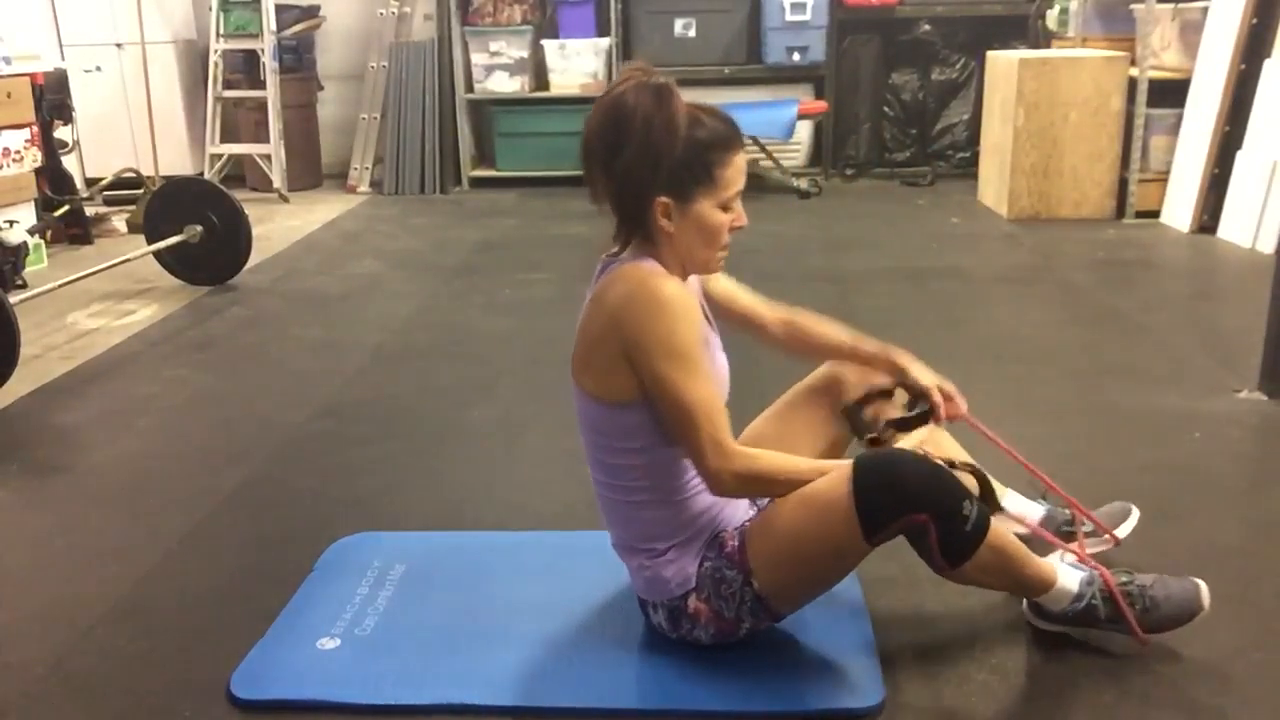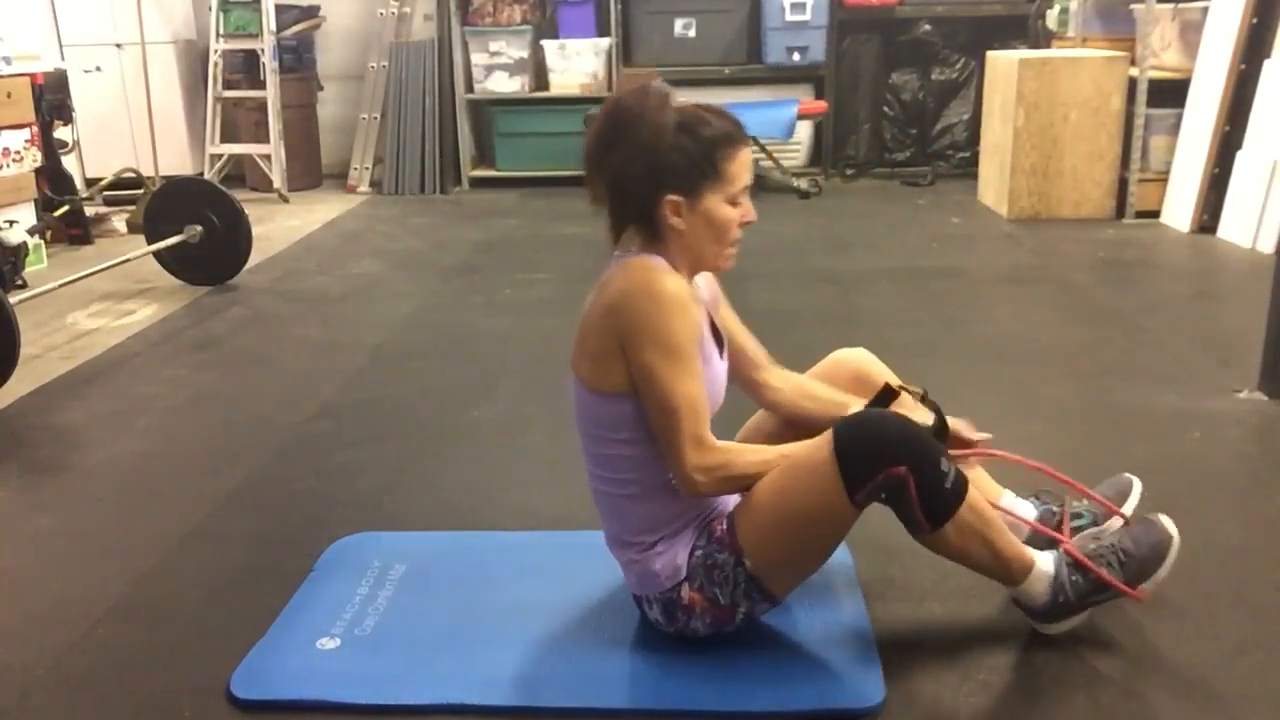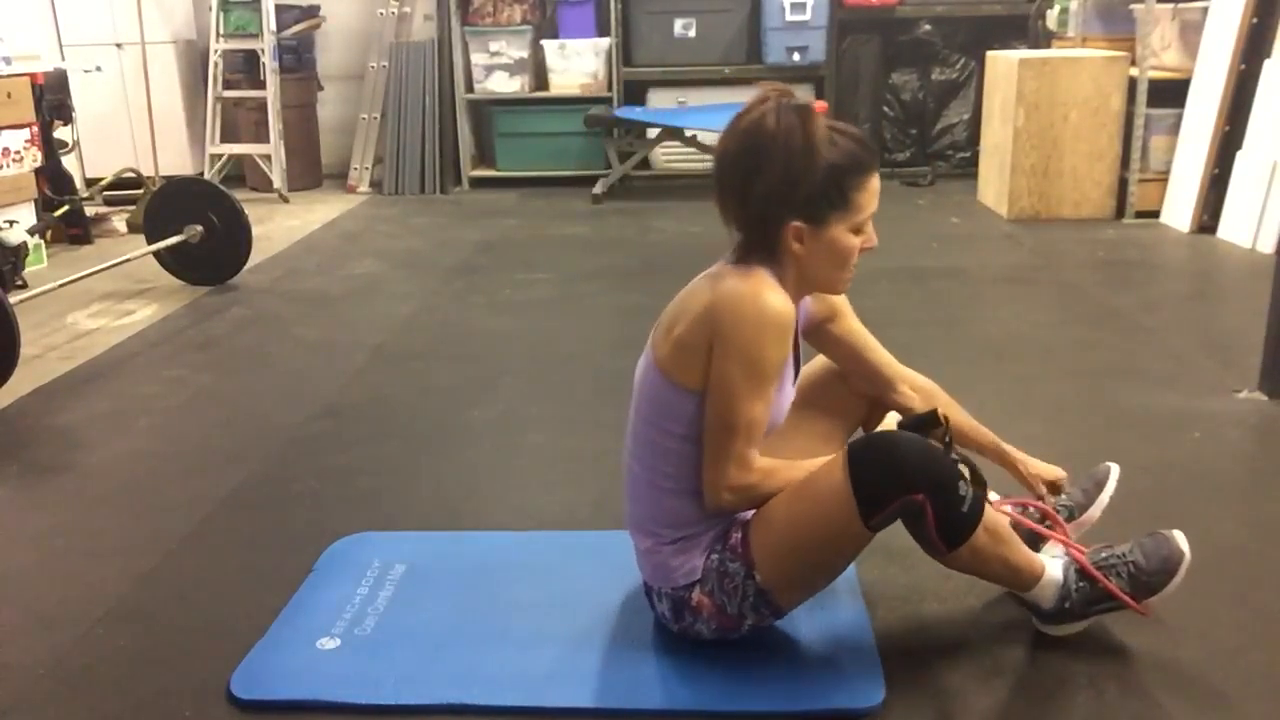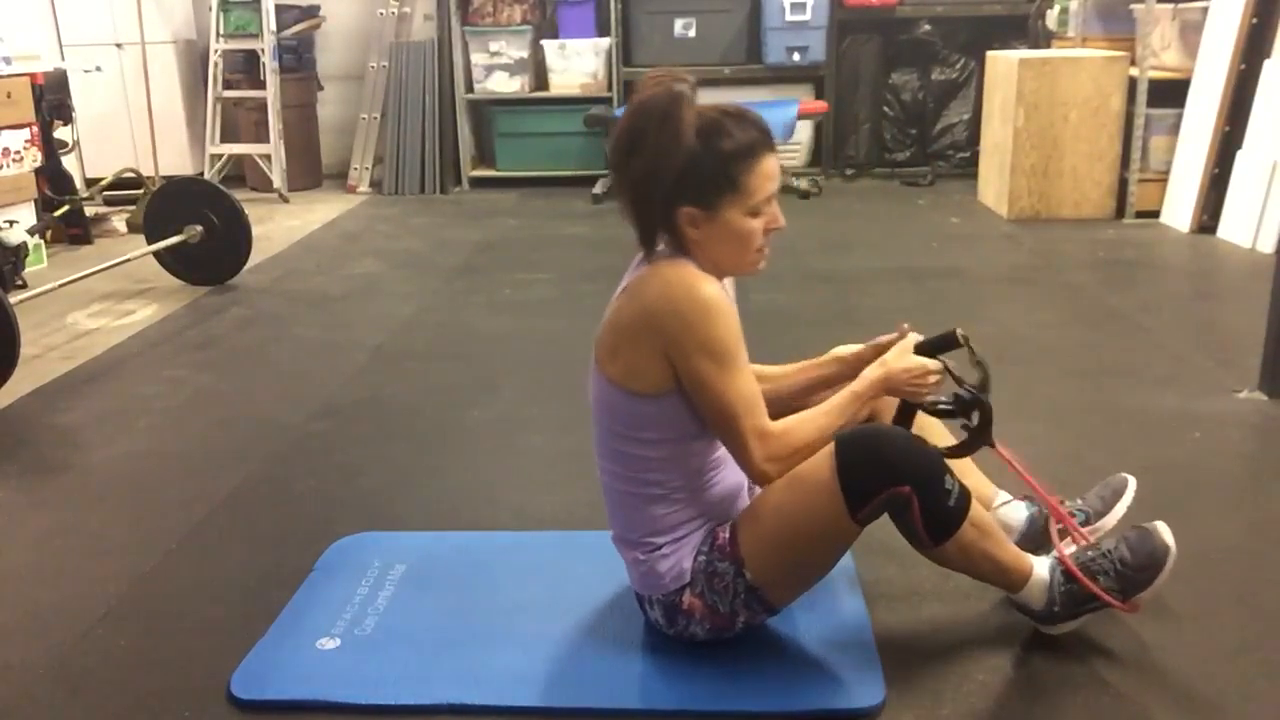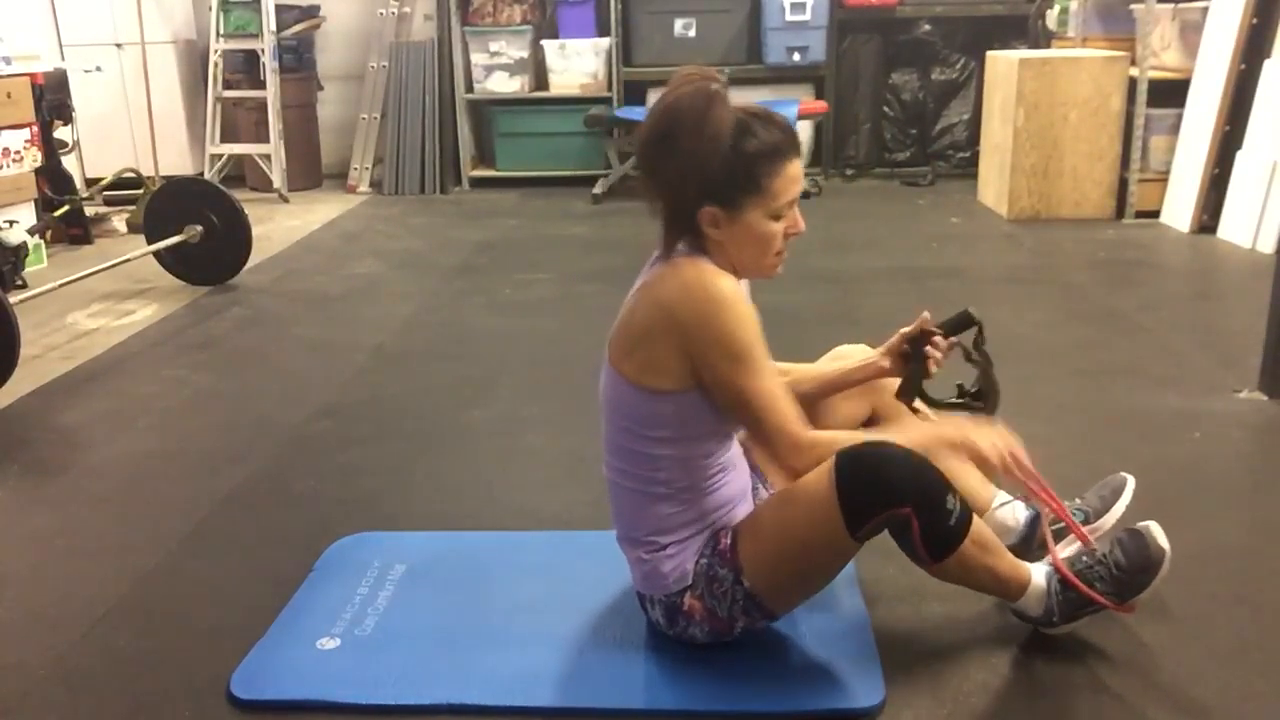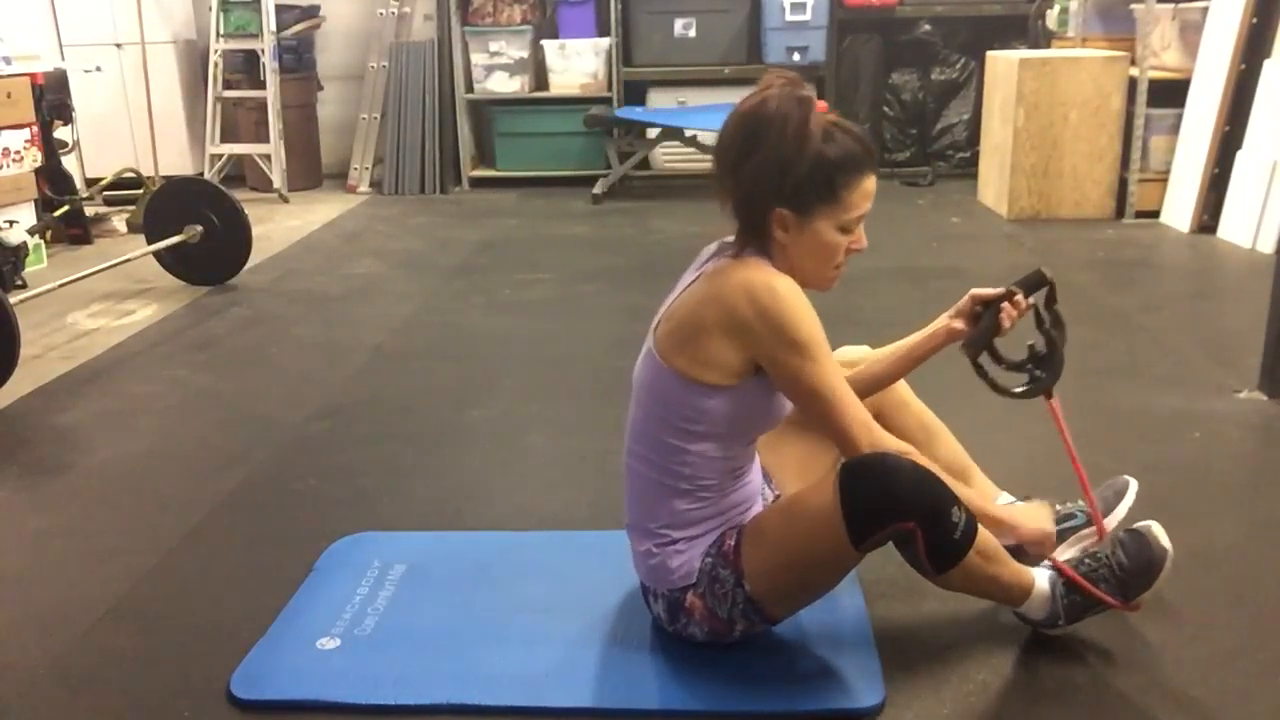
dt=0.5s
person 1, frame 1
left shoulder: (655, 264)
right shoulder: (650, 295)
left elbow: (778, 322)
right elbow: (725, 466)
left wrist: (897, 362)
right wrist: (875, 468)
left hip: (711, 527)
right hip: (697, 588)
left knee: (853, 382)
right knee: (904, 484)
left ankle: (1028, 524)
right ankle: (1067, 596)
person 1, frame 2
left shoulder: (676, 275)
right shoulder: (652, 292)
left elbow: (769, 383)
right elbow: (696, 463)
left wrist: (923, 426)
right wrist: (834, 452)
left hip: (702, 527)
right hip: (688, 582)
left knee: (853, 368)
right knee: (877, 444)
left ankle: (1025, 521)
right ankle: (1048, 586)
person 1, frame 3
left shoulder: (785, 280)
right shoulder: (758, 305)
left elbow: (900, 386)
right elbow: (729, 483)
left wrist: (1015, 461)
right wrist: (856, 467)
left hip: (712, 537)
right hip: (702, 583)
left knee: (863, 377)
right knee: (899, 465)
left ankle: (1003, 528)
right ankle: (1055, 589)
person 1, frame 4
left shoulder: (676, 269)
right shoulder: (687, 296)
left elbow: (740, 390)
right elbow: (764, 454)
left wrist: (857, 364)
right wrist: (875, 381)
left hip: (706, 525)
right hip: (694, 586)
left knee: (863, 379)
right knee: (883, 458)
left ankle: (1018, 524)
right ankle: (1045, 590)
person 1, frame 5
left shoulder: (688, 267)
right shoulder: (705, 294)
left elbow: (759, 386)
right elbow: (795, 451)
left wrist: (878, 366)
right wrist: (948, 435)
left hip: (712, 523)
right hip: (696, 587)
left knee: (858, 368)
right knee: (884, 475)
left ankle: (1018, 527)
right ankle: (1042, 595)
person 1, frame 6
left shoulder: (740, 263)
right shoulder: (761, 293)
left elbow: (835, 387)
right elbow: (865, 446)
left wrist: (946, 328)
right wrist: (985, 507)
left hip: (727, 514)
right hip: (699, 583)
left knee: (861, 378)
right knee: (891, 486)
left ankle: (1015, 530)
right ankle: (1041, 597)
